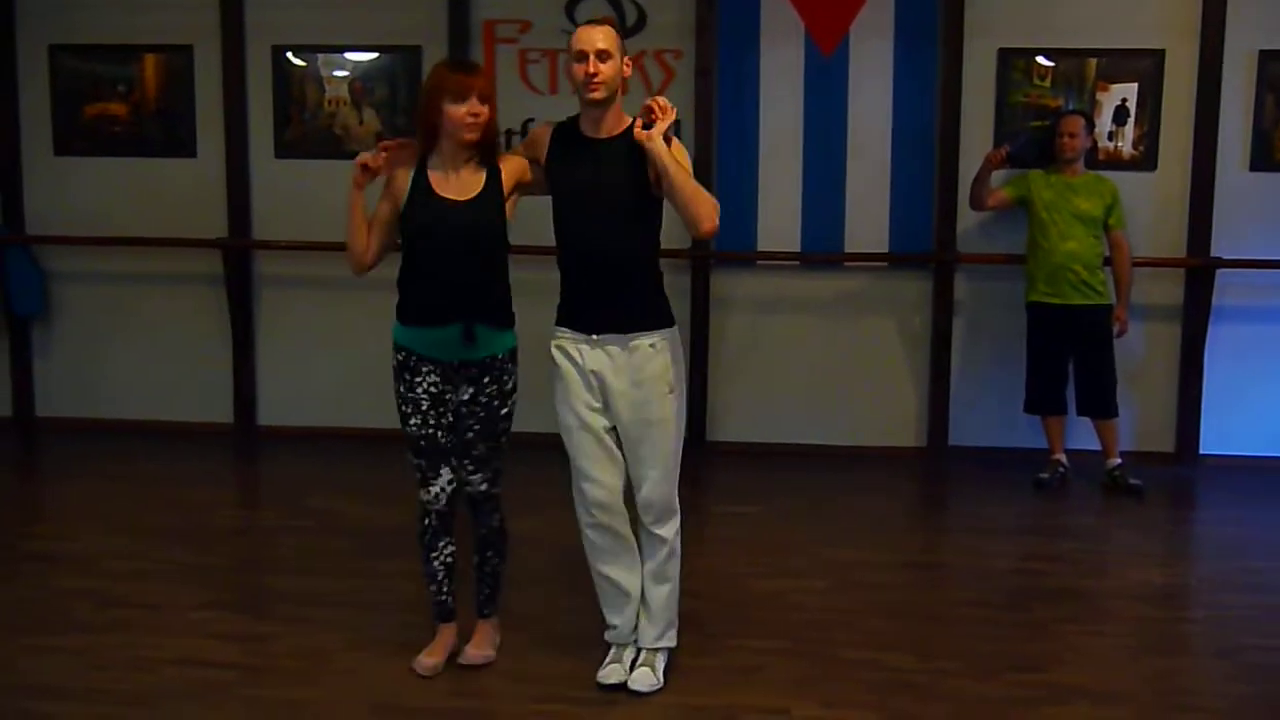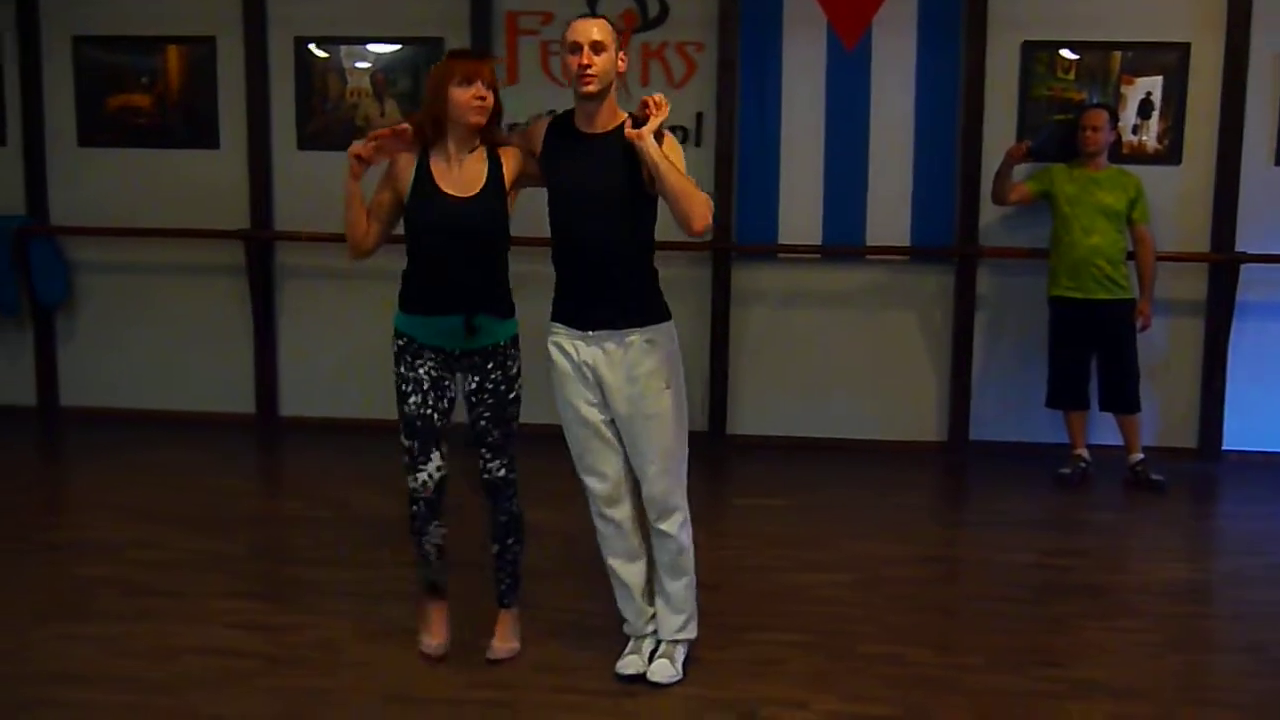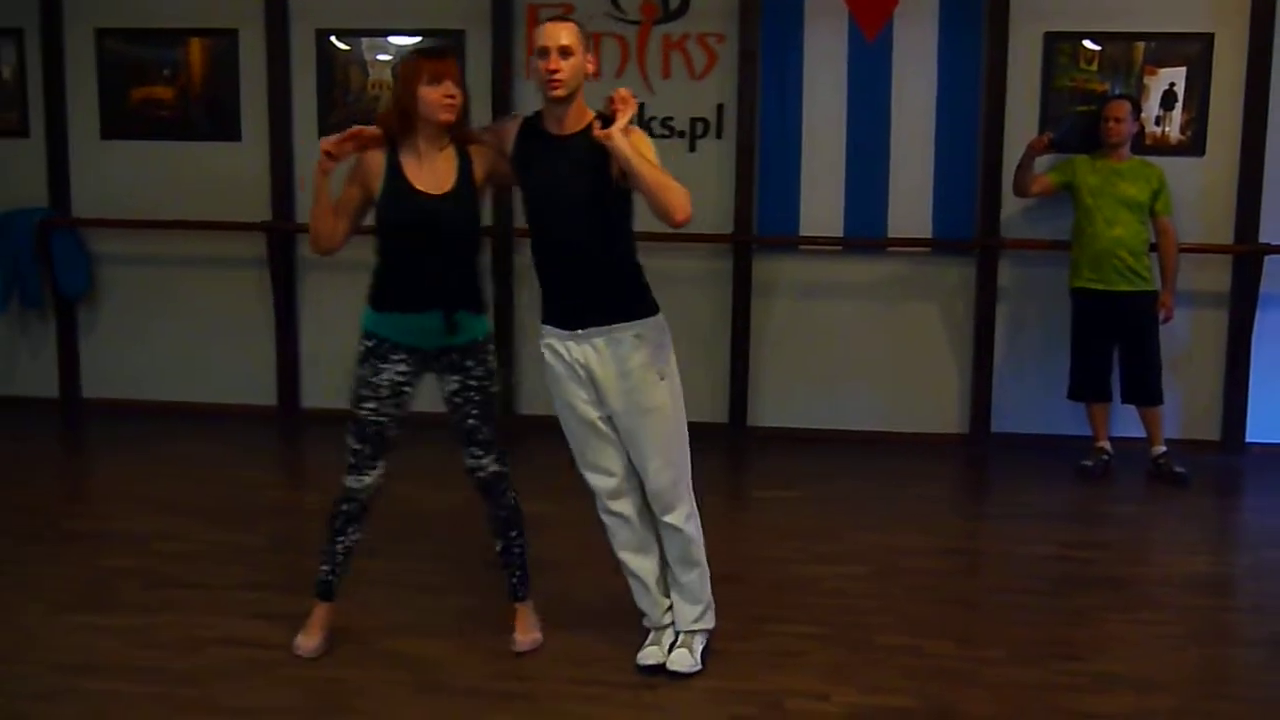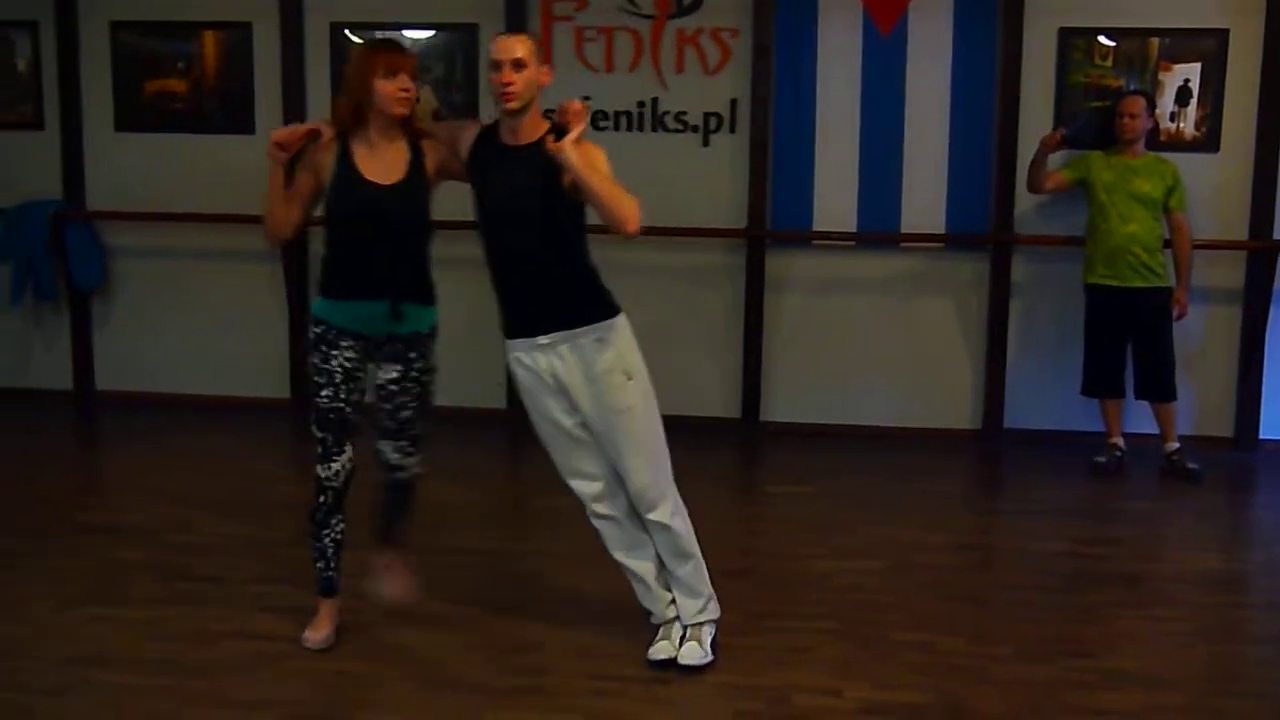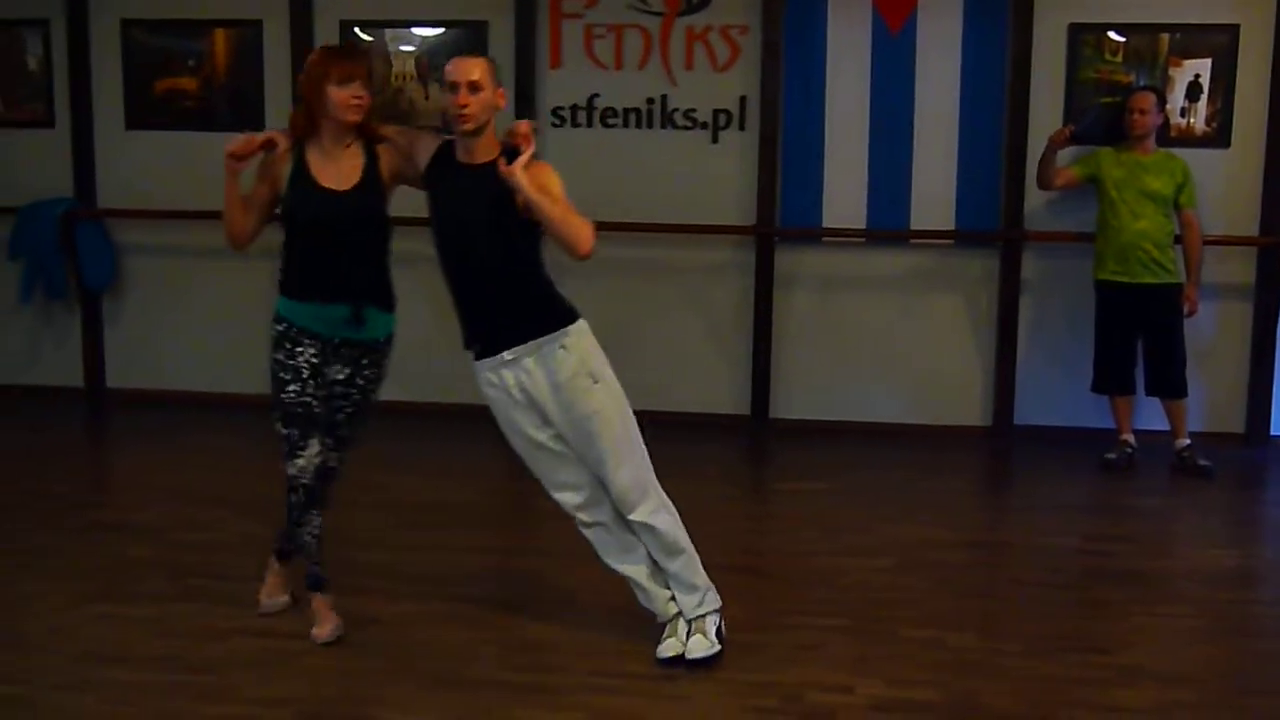
dt=0.2s
person 1, frame 1
left shoulder: (655, 145)
right shoulder: (547, 142)
left elbow: (706, 225)
left wrist: (655, 145)
left hip: (646, 344)
right hip: (574, 345)
left knee: (657, 501)
right knee: (598, 500)
left ankle: (656, 640)
right ankle: (623, 634)
person 1, frame 2
left shoulder: (652, 141)
right shoulder: (544, 137)
left elbow: (698, 223)
left wrist: (645, 144)
left hip: (644, 341)
right hip: (572, 339)
left knee: (661, 495)
right knee: (605, 494)
left ankle: (674, 630)
right ankle: (638, 625)
person 1, frame 3
left shoulder: (618, 139)
right shoulder: (515, 136)
left elbow: (678, 213)
left wrist: (617, 144)
left hip: (631, 333)
right hip: (561, 341)
left knee: (666, 487)
right knee: (610, 489)
left ankle: (696, 620)
right ankle: (663, 618)
person 1, frame 4
left shoulder: (571, 150)
right shoulder: (472, 143)
left elbow: (628, 222)
left wrist: (568, 155)
left hip: (594, 335)
right hip: (528, 348)
left knee: (648, 483)
right knee: (596, 491)
left ankle: (699, 612)
right ankle: (667, 612)
person 1, frame 5
left shoulder: (527, 171)
right shoulder: (431, 158)
left elbow: (581, 243)
left wrist: (520, 181)
left hip: (559, 345)
right hip: (496, 365)
left knee: (632, 484)
right knee: (580, 497)
left ankle: (701, 604)
right ankle: (670, 610)
person 2, frame 1
left shoulder: (508, 171)
right shoulder: (406, 176)
right elbow: (362, 260)
right wrist: (359, 184)
left hip: (490, 355)
right hip: (420, 354)
left knee: (483, 491)
right knee: (436, 492)
left ankle: (487, 619)
right ankle: (444, 626)
person 2, frame 2
left shoulder: (506, 164)
right shoulder: (406, 164)
right elbow: (360, 245)
right wrist: (355, 174)
left hip: (491, 342)
right hip: (420, 339)
left knee: (499, 479)
right knee: (424, 476)
left ankle: (508, 611)
right ankle: (435, 602)
person 2, frame 3
left shoulder: (477, 162)
right shoulder: (375, 162)
right elbow: (324, 241)
right wrist: (323, 170)
left hip: (463, 340)
right hip: (389, 339)
left knee: (490, 474)
right knee: (360, 477)
left ankle: (522, 602)
right ankle: (323, 606)
person 2, frame 4
left shoulder: (429, 155)
right shoulder: (331, 151)
right elbow: (281, 232)
right wrist: (281, 159)
left hip: (409, 329)
right hip: (339, 326)
left knee: (402, 460)
right knee: (334, 467)
left ankle: (391, 549)
right ankle: (327, 601)
person 2, frame 5
left shoulder: (384, 158)
right shoulder: (286, 155)
right elbow: (239, 238)
right wrist: (234, 172)
left hip: (370, 329)
right hip: (300, 327)
left knee: (329, 462)
right knee: (305, 463)
left ankle: (281, 559)
right ankle: (320, 596)
person 3, frame 1
left shoulder: (1105, 189)
right shoulder: (1032, 182)
left elbow: (1120, 249)
right elbow: (980, 203)
left wrist: (1122, 303)
right wrist: (985, 170)
left hip: (1093, 304)
right hip: (1045, 303)
left knee: (1101, 388)
right knee: (1048, 387)
left ankle: (1114, 465)
right ankle: (1058, 461)
person 3, frame 2
left shoulder: (1129, 183)
right shoulder: (1055, 176)
left elbow: (1144, 242)
right elbow: (1003, 197)
left wrist: (1146, 298)
right wrist: (1007, 164)
left hip: (1116, 299)
right hip: (1067, 297)
left knee: (1123, 383)
right knee: (1070, 381)
left ankle: (1136, 460)
right ankle: (1080, 456)
person 3, frame 3
left shoulder: (1151, 174)
right shoulder: (1078, 168)
left elbow: (1166, 234)
right elbow: (1024, 189)
left wrist: (1169, 289)
right wrist: (1029, 156)
left hip: (1138, 291)
right hip: (1089, 289)
left knee: (1145, 375)
right knee: (1092, 373)
left ankle: (1159, 453)
right ankle: (1101, 449)
person 3, frame 4
left shoulder: (1166, 171)
right shoulder: (1092, 164)
left elbow: (1181, 231)
right elbow: (1039, 186)
left wrist: (1183, 286)
right wrist: (1042, 153)
left hip: (1152, 287)
right hip: (1103, 285)
left knee: (1159, 371)
right knee: (1106, 369)
left ankle: (1172, 449)
right ankle: (1115, 445)
person 3, frame 5
left shoulder: (1176, 167)
right shoulder: (1102, 160)
left elbow: (1191, 227)
right elbow: (1049, 183)
left wrist: (1193, 283)
right wrist: (1051, 150)
left hip: (1163, 283)
right hip: (1114, 282)
left knee: (1170, 368)
right knee: (1116, 366)
left ankle: (1182, 446)
right ankle: (1126, 442)
